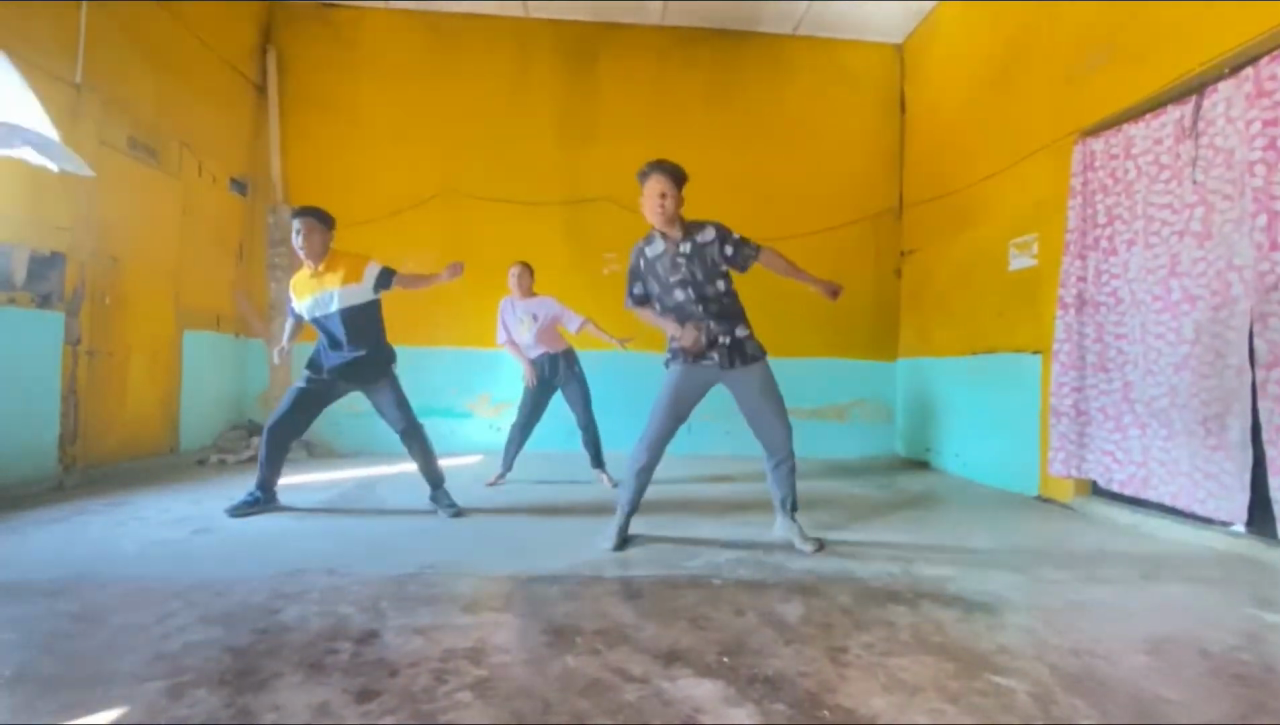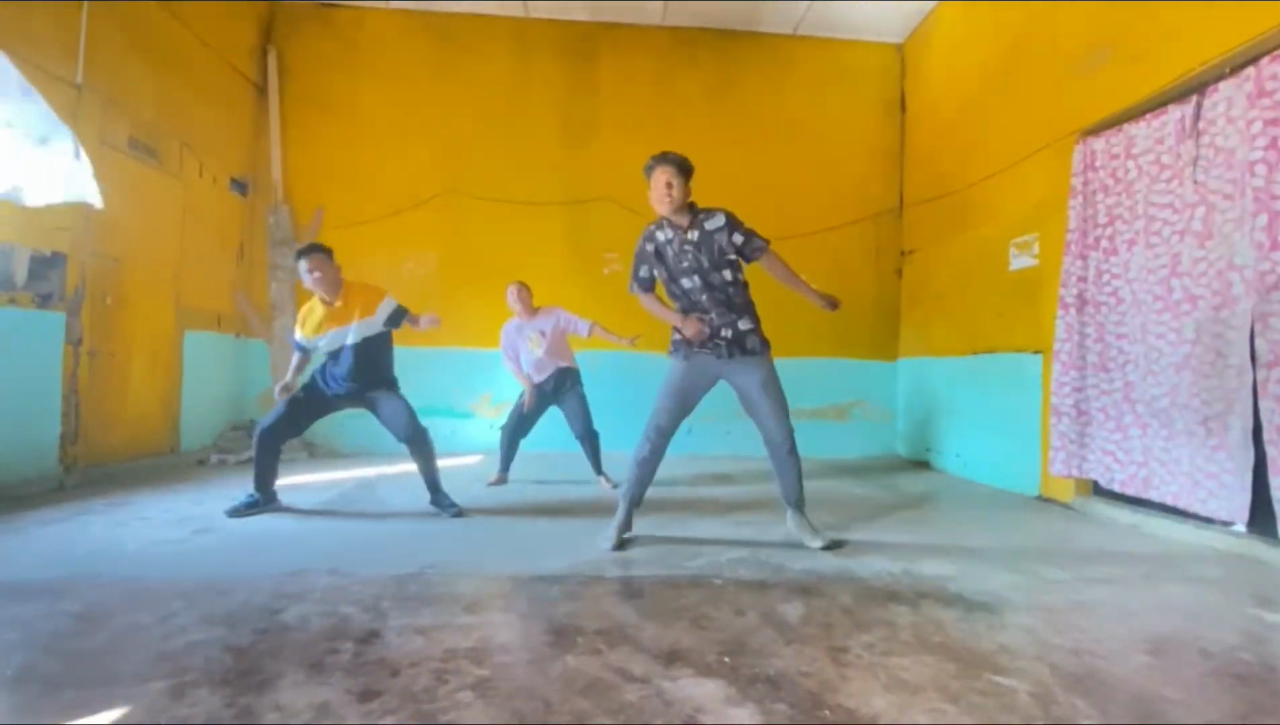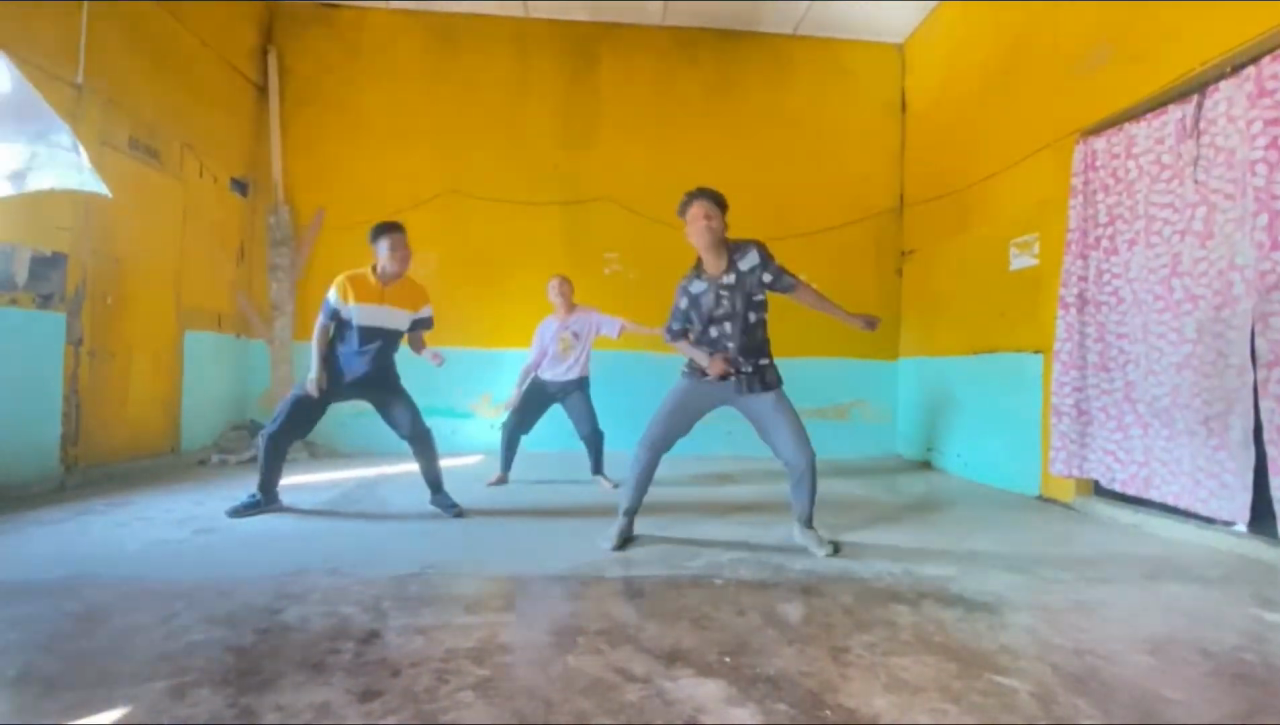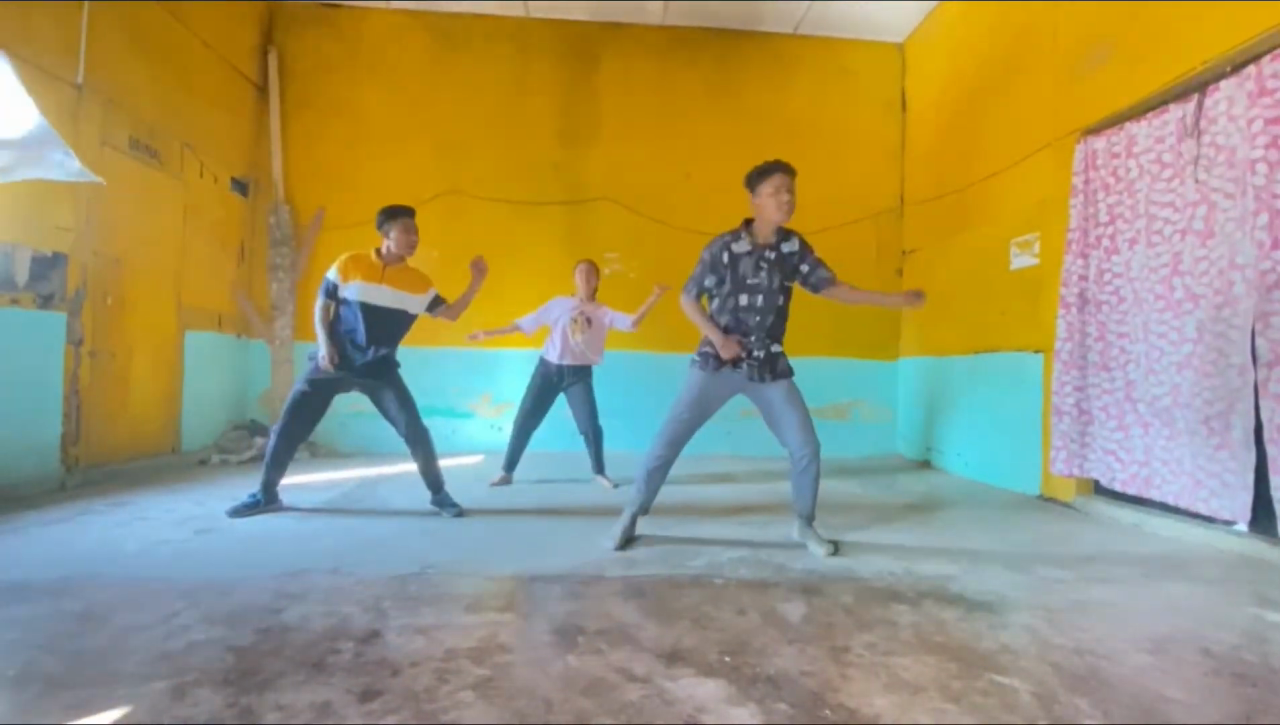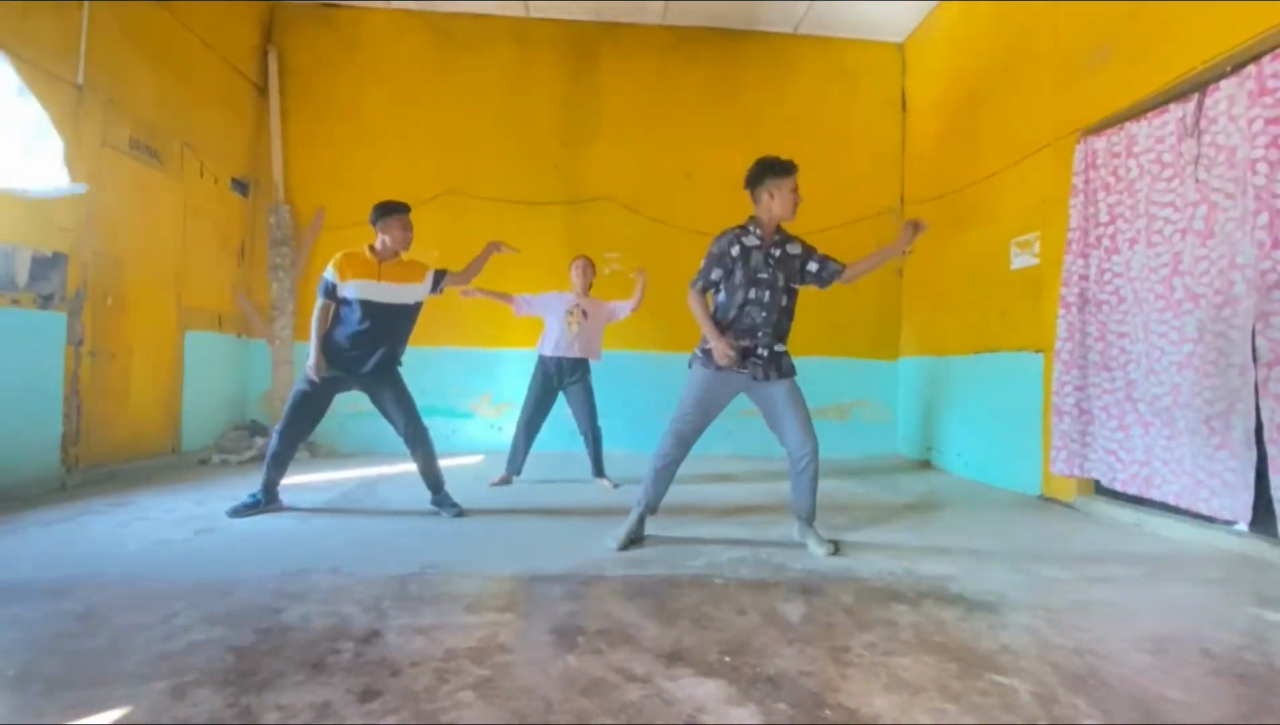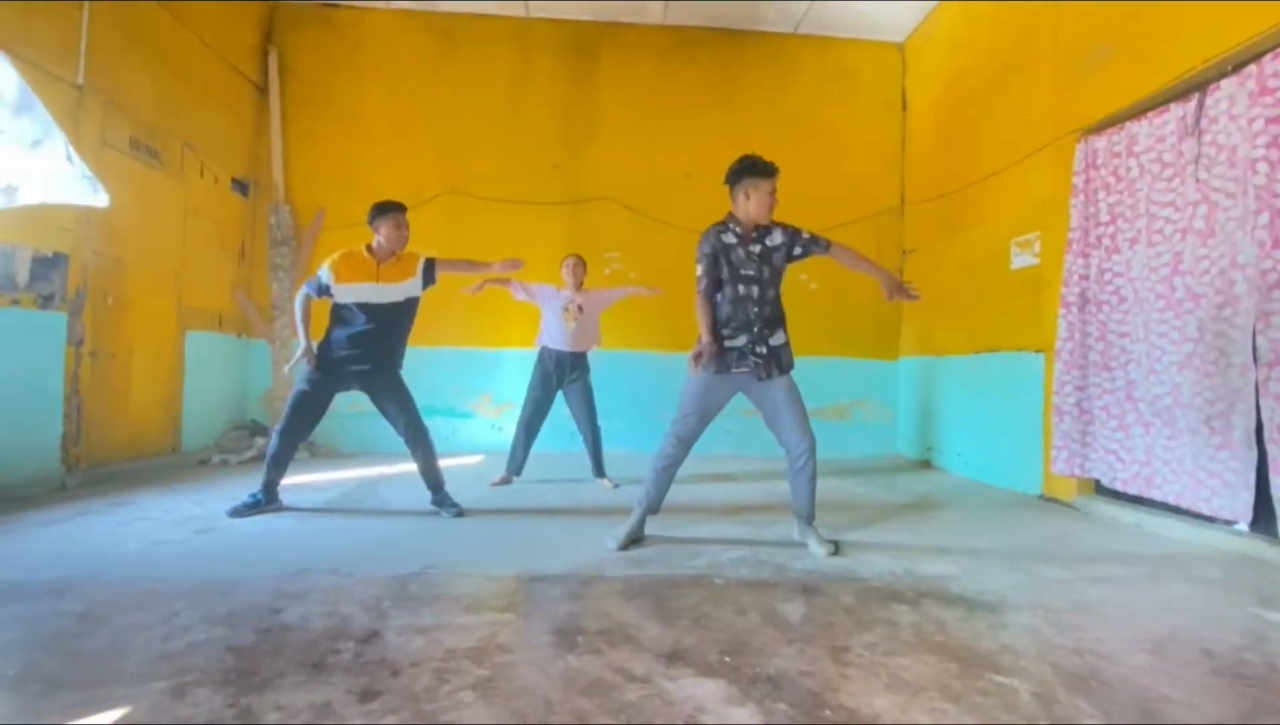
dt=0.2s
person 1, frame 1
left shoulder: (711, 234)
right shoulder: (644, 253)
left elbow: (761, 256)
right elbow: (638, 305)
left wrist: (813, 282)
right wrist: (676, 329)
left hip: (740, 350)
right hip: (689, 358)
left knee: (779, 437)
right knee: (653, 438)
left ankle: (787, 520)
right ankle: (622, 518)
person 1, frame 2
left shoulder: (720, 221)
right shoulder: (652, 240)
left elbow: (763, 254)
right elbow: (642, 291)
left wrist: (812, 295)
right wrist: (679, 320)
left hip: (745, 346)
right hip: (693, 350)
left knee: (780, 435)
right knee: (657, 431)
left ankle: (796, 514)
right ankle: (625, 513)
person 1, frame 3
left shoulder: (752, 255)
right shoulder: (690, 288)
left elbow: (794, 288)
right elbow: (674, 336)
left wrist: (849, 317)
right wrist: (704, 357)
left hip: (757, 378)
right hip: (706, 376)
left knee: (801, 457)
right knee: (651, 442)
left ankle: (804, 527)
right ankle: (626, 519)
person 1, frame 4
left shoulder: (794, 247)
right shoulder: (724, 248)
left elbow: (830, 287)
right elbow: (689, 298)
left wrist: (893, 299)
right wrist: (717, 338)
left hip: (769, 367)
right hip: (717, 362)
left knee: (806, 448)
right knee: (669, 439)
left ankle: (805, 525)
right ankle: (632, 516)
person 1, frame 5
left shoulder: (796, 249)
right shoulder: (732, 242)
left elbow: (841, 275)
right elbow: (695, 293)
left wrist: (896, 246)
right wrist: (714, 339)
left hip: (772, 365)
right hip: (720, 361)
left knee: (805, 447)
right knee: (676, 439)
left ankle: (804, 525)
right ankle: (638, 518)
person 1, frame 6
left shoulder: (779, 237)
right shoulder: (715, 239)
left elbow: (831, 249)
right elbow: (704, 294)
left wrist: (883, 276)
right wrist: (705, 340)
left hip: (769, 363)
right hip: (719, 361)
left knee: (802, 445)
right knee: (677, 441)
left ankle: (804, 525)
right ankle: (638, 519)
person 2, frame 1
left shoulder: (356, 266)
right shoulder: (298, 283)
left elbow: (400, 281)
right elbow: (295, 319)
left wrist: (440, 277)
right wrist: (285, 343)
left hip: (371, 366)
right hip: (327, 368)
left knee: (407, 426)
right knee: (277, 426)
left ankle: (437, 490)
right ankle: (264, 493)
person 2, frame 2
left shoulder: (372, 297)
right shoulder: (307, 316)
left elbow: (408, 319)
right elbow: (301, 353)
left wrist: (425, 323)
right wrist: (290, 380)
left hip: (375, 386)
right hip: (328, 386)
left knee: (414, 432)
right knee: (267, 431)
left ankle: (437, 493)
right ankle: (264, 495)
person 2, frame 3
left shoulder: (417, 295)
right shoulder: (347, 284)
left elbow: (415, 339)
right elbow: (322, 327)
left wrist: (429, 354)
right wrist: (317, 369)
left hip: (380, 379)
right hip: (335, 374)
left knee: (418, 431)
right knee: (275, 433)
left ankle: (438, 493)
right ankle: (266, 495)
person 2, frame 4
left shoulder: (419, 282)
right shoulder: (348, 265)
left elbow: (450, 313)
right elbow: (321, 307)
left wrist: (475, 283)
right wrist: (324, 344)
left hip: (379, 369)
right hip: (334, 363)
left knee: (414, 430)
right knee: (287, 429)
left ankle: (438, 493)
right ankle: (267, 494)
person 2, frame 5
left shoulder: (418, 272)
right shoulder: (344, 263)
left elbow: (462, 279)
right elbow: (321, 308)
left wrist: (488, 251)
right wrist: (315, 351)
left hip: (381, 368)
right hip: (333, 362)
left knee: (414, 430)
right knee: (290, 427)
left ankle: (439, 493)
right ankle: (267, 494)
person 2, frame 6
left shoulder: (412, 265)
right shoulder: (341, 263)
left elbow: (451, 265)
right elbow: (304, 296)
left wrist: (494, 266)
right wrist: (305, 343)
left hip: (381, 368)
right hip: (332, 362)
left knee: (414, 429)
right knee: (289, 427)
left ankle: (438, 493)
right ankle: (267, 494)
person 3, frame 1
left shoulder: (547, 303)
right shoulder: (505, 305)
left elbow: (580, 322)
right elbow: (506, 340)
left wrist: (611, 339)
right wrist: (525, 363)
left hip: (563, 362)
right hip: (537, 369)
left knee: (585, 418)
right knee: (522, 422)
left ankle: (599, 468)
right ankle: (504, 470)
person 3, frame 2
left shoulder: (554, 315)
right shoulder: (509, 329)
left elbow: (587, 327)
right elbow: (511, 363)
left wrist: (620, 340)
right wrist: (526, 385)
left hip: (566, 380)
right hip: (537, 386)
left knee: (584, 431)
right knee: (511, 428)
left ankle: (599, 473)
right ankle: (502, 473)
person 3, frame 3
left shoulder: (588, 316)
right shoulder: (546, 326)
left elbow: (619, 325)
right elbow: (533, 361)
left wrist: (652, 331)
right wrist: (517, 389)
left hip: (574, 385)
right hip: (543, 383)
left knee: (591, 431)
right knee: (512, 425)
left ankle: (598, 473)
right ankle: (503, 473)
person 3, frame 4
left shoulder: (602, 313)
right shoulder: (557, 304)
left elbow: (631, 322)
right elbow: (525, 323)
left wrist: (653, 298)
right wrist: (489, 334)
left hip: (578, 374)
right hip: (548, 369)
left knee: (590, 426)
right knee: (524, 421)
left ankle: (599, 472)
right ankle: (507, 471)
person 3, frame 5
left shoulder: (601, 307)
right shoulder: (552, 299)
left elbow: (632, 306)
right elbow: (515, 301)
left wrist: (640, 283)
right wrist: (481, 292)
left hip: (578, 369)
right hip: (548, 365)
left knee: (589, 425)
right knee: (527, 422)
left ankle: (599, 474)
right ankle: (509, 473)
person 3, frame 6
left shoulder: (595, 298)
right shoulder: (548, 293)
left elbow: (625, 290)
right elbow: (514, 285)
left wrist: (642, 289)
right wrist: (486, 282)
left hip: (576, 363)
right hip: (548, 361)
left knee: (589, 424)
right knee: (528, 420)
left ankle: (600, 473)
right ankle: (510, 472)
